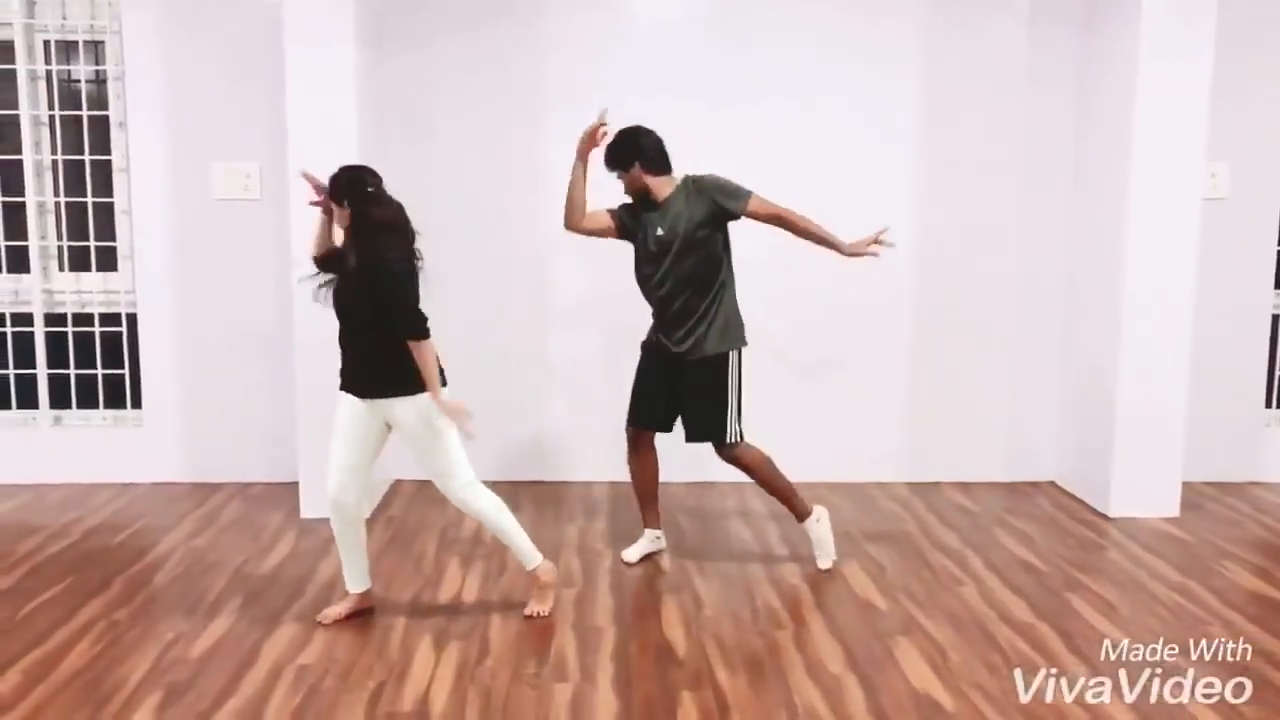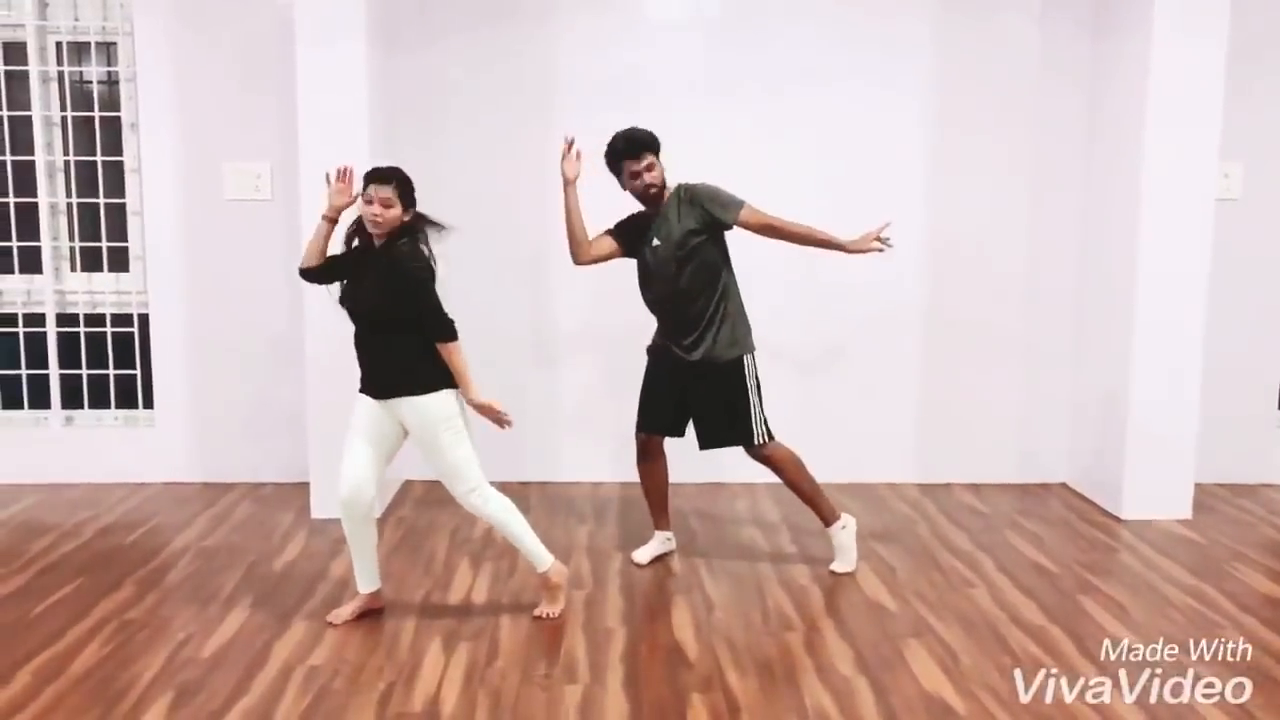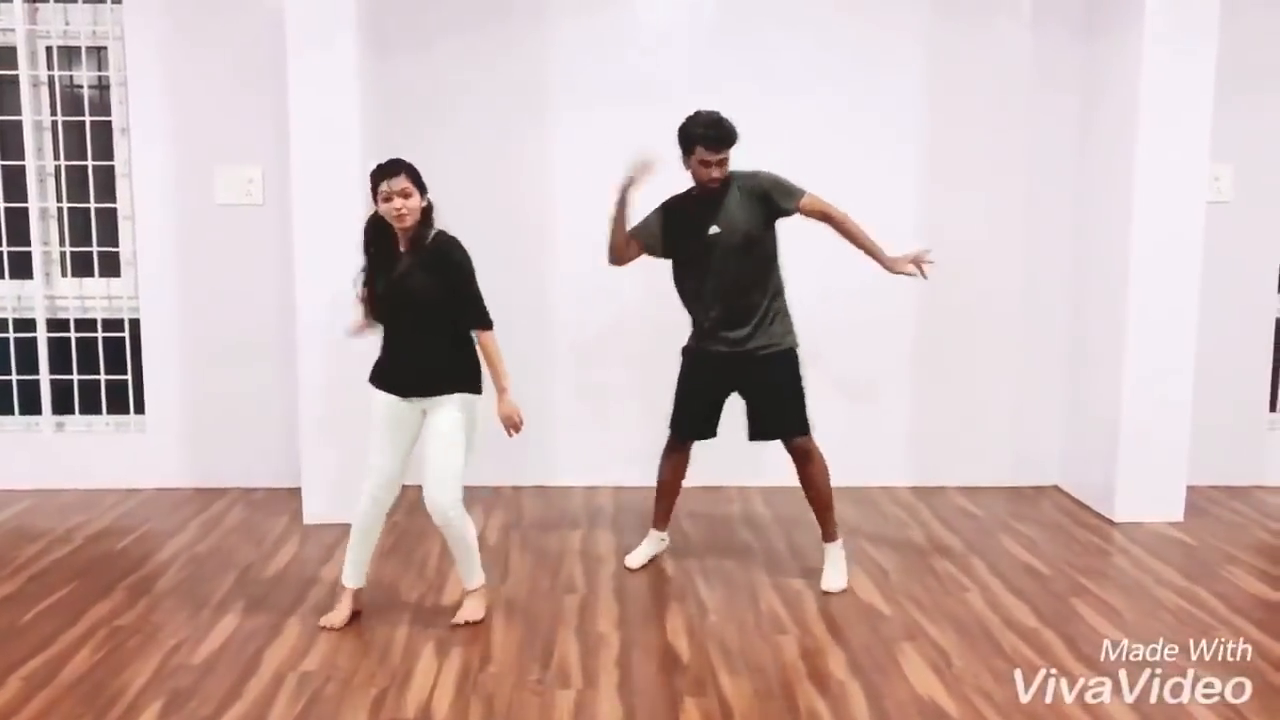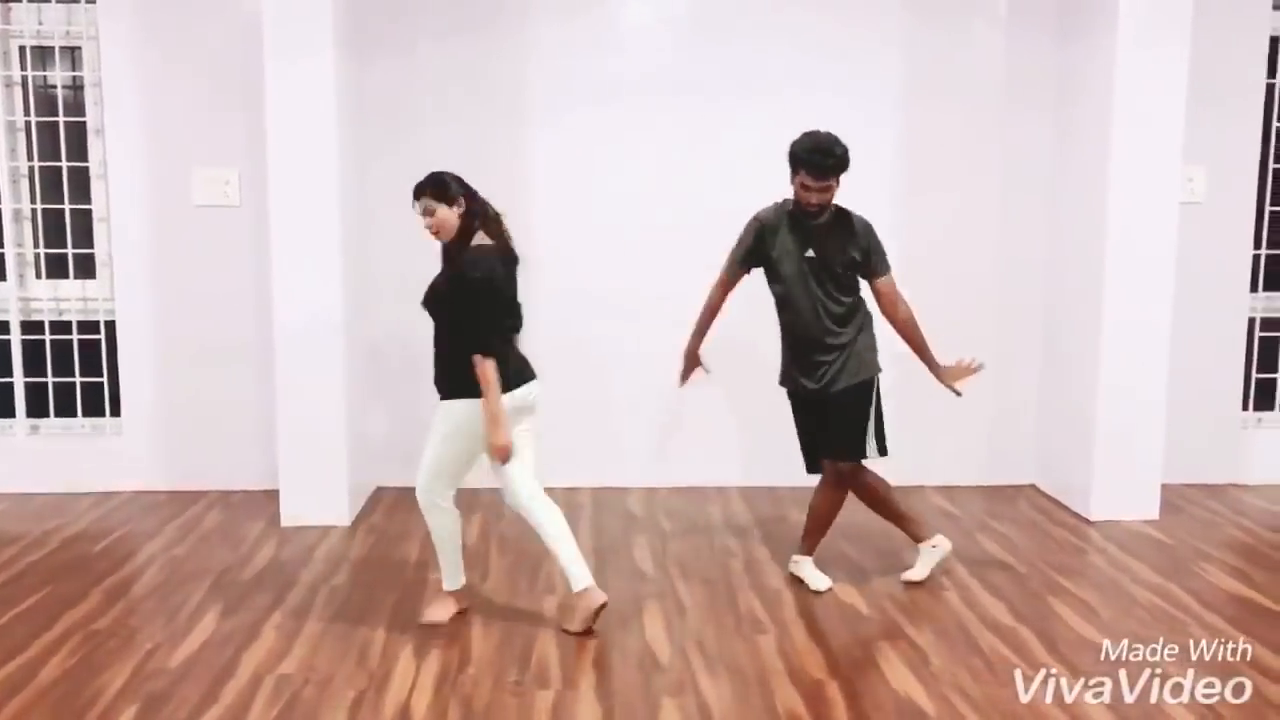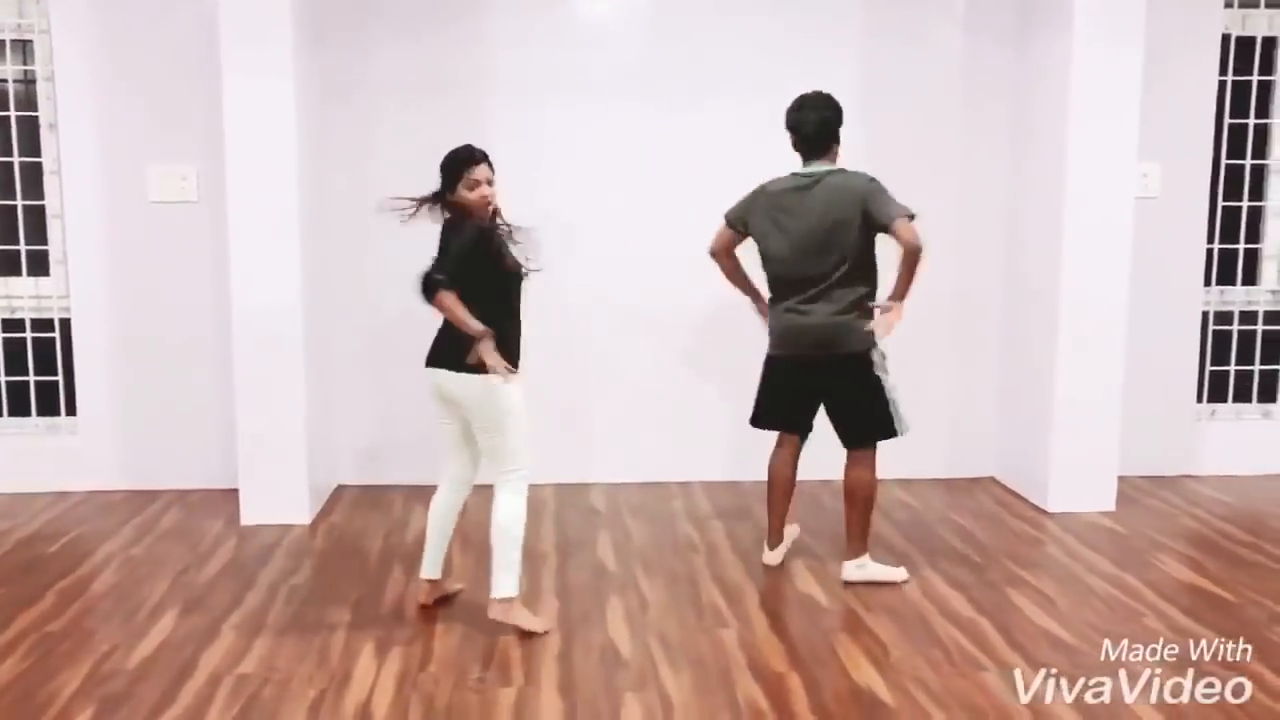
dt=0.5s
person 1, frame 1
left shoulder: (387, 256)
right shoulder: (358, 250)
left elbow: (414, 327)
right elbow: (325, 260)
left wrist: (437, 392)
right wrist: (324, 212)
left hip: (407, 390)
right hip: (358, 391)
left knee: (462, 488)
right knee: (341, 495)
left ankle: (540, 571)
right ankle: (358, 593)
person 1, frame 2
left shoulder: (408, 261)
right shoulder: (365, 255)
left elbow: (441, 328)
right elbow: (311, 269)
left wrist: (469, 392)
right wrist: (332, 214)
left hip: (426, 392)
right hip: (377, 395)
left knee: (472, 491)
right knee: (353, 494)
left ankle: (551, 572)
right ankle: (369, 593)
person 1, frame 3
left shoulder: (444, 249)
right shoulder: (380, 251)
left elbow: (478, 320)
left wrist: (504, 393)
right wrist: (371, 314)
left hip: (450, 391)
right hip: (393, 387)
left knee: (442, 501)
right knee: (376, 491)
left ankle: (475, 588)
right ankle: (351, 592)
person 1, frame 4
left shoulder: (464, 267)
right shoulder: (499, 252)
left elbow: (481, 347)
left wrist: (494, 420)
left hip: (470, 397)
right hip: (520, 387)
left knee: (432, 490)
right knee: (525, 494)
left ankle: (453, 591)
right ankle: (585, 590)
person 1, frame 5
left shoulder: (476, 232)
right shoulder: (469, 232)
right elbow: (435, 285)
right wrist: (482, 337)
left hip: (454, 370)
right hip: (481, 371)
left knee: (457, 475)
right knee: (512, 479)
left ankle: (431, 580)
right ankle: (504, 598)
person 2, frame 1
left shoulder: (707, 191)
right shoulder: (635, 215)
left elbow: (777, 214)
right elbow: (575, 221)
left wrist: (843, 247)
right wrist: (583, 155)
left hip: (714, 345)
right hip: (663, 343)
left knee: (730, 447)
right knee: (638, 433)
left ankle: (810, 517)
right ankle: (652, 532)
person 2, frame 2
left shoulder: (699, 200)
right shoulder: (633, 229)
left elbow: (768, 225)
right elbow: (581, 254)
left wrist: (846, 245)
right wrist: (570, 187)
left hip: (724, 350)
right hip: (671, 350)
left knee: (760, 446)
right knee: (647, 439)
left ankle: (838, 523)
right ankle: (663, 534)
person 2, frame 3
left shoulder: (758, 188)
right shoulder: (674, 214)
left elbow: (825, 212)
right elbow: (618, 255)
left wrist: (886, 260)
right wrist: (623, 196)
left hip: (768, 343)
right hip: (708, 347)
left knee: (800, 444)
right knee: (679, 439)
left ankle: (832, 546)
right ankle: (657, 535)
person 2, frame 4
left shoulder: (858, 231)
right shoulder: (766, 225)
left elbow: (892, 302)
right elbow: (726, 282)
left wrist: (935, 366)
right wrist: (694, 343)
left hip: (851, 368)
right hip: (802, 371)
left knee: (838, 467)
right knee: (843, 466)
left ankle: (803, 556)
right ankle: (927, 539)
person 2, frame 5
left shoulder: (766, 196)
right shoulder: (861, 189)
left elbow: (719, 249)
right elbow: (911, 242)
left wrist: (759, 298)
right wrist: (896, 299)
left hip: (788, 339)
right hip: (847, 340)
left knee: (790, 437)
right knee: (862, 448)
left ankle: (775, 541)
right ankle: (856, 558)
